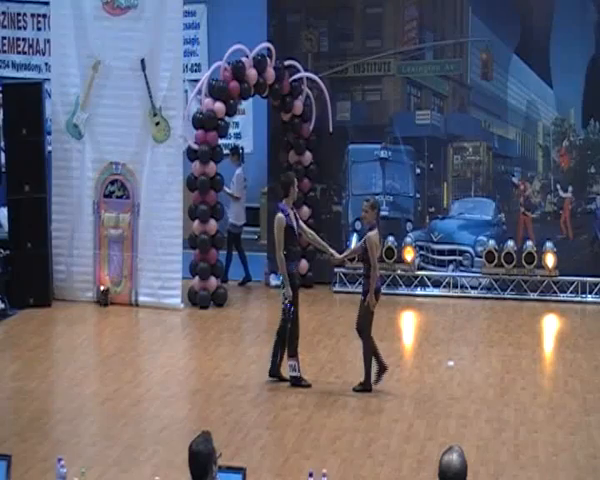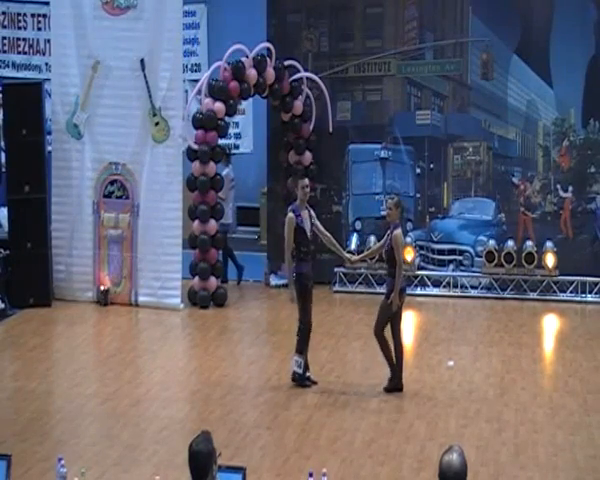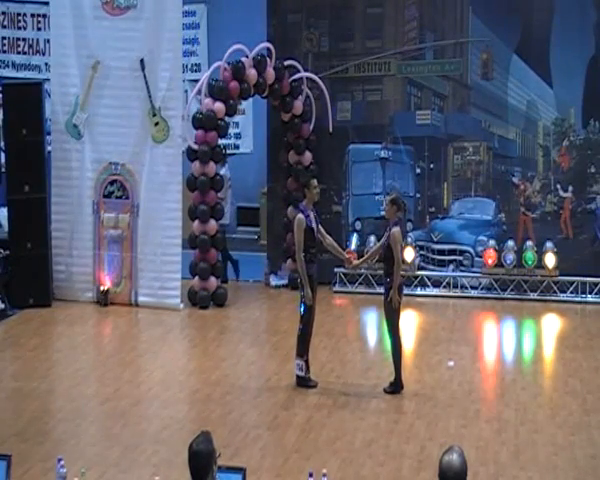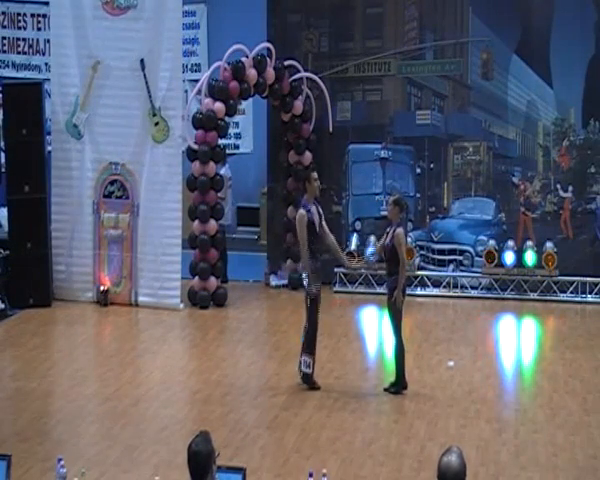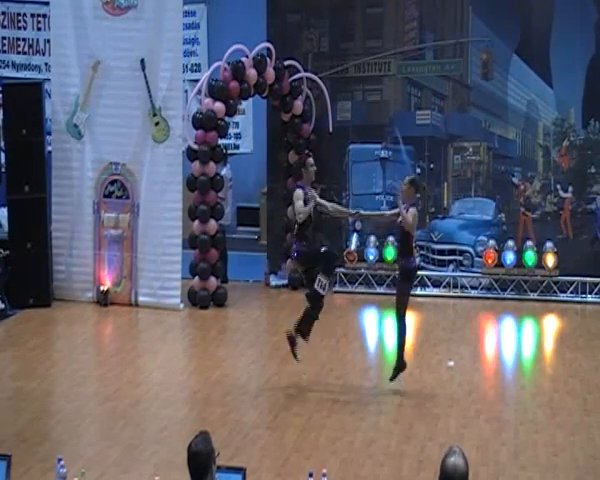
dt=1s
person 1, frame 1
left shoulder: (293, 212)
right shoulder: (281, 217)
left elbow: (309, 234)
right elbow: (279, 254)
left wrist: (330, 251)
right wrist: (287, 285)
left hip: (294, 272)
right hip: (288, 274)
left knee: (286, 322)
right knee: (292, 323)
left ankle: (274, 368)
right ankle: (294, 374)
person 1, frame 2
left shoulder: (310, 212)
right shoulder: (292, 217)
left elbow: (325, 236)
right elbow: (287, 253)
left wrist: (344, 254)
right wrist: (291, 286)
left hip: (309, 270)
right hip: (299, 271)
left knee: (306, 321)
right knee: (305, 322)
left ankle: (303, 370)
right ankle: (297, 371)
person 1, frame 3
left shoulder: (313, 213)
right shoulder: (301, 218)
left elbow: (326, 239)
right elbow: (299, 255)
left wrist: (344, 256)
right wrist: (306, 287)
left hip: (313, 271)
right hip: (306, 273)
left knee: (309, 323)
right knee: (305, 323)
left ankle: (305, 370)
right ankle: (301, 374)
person 1, frame 4
left shoulder: (317, 208)
right shoulder: (302, 213)
left elbow: (327, 236)
right elbow: (304, 250)
left wrist: (343, 259)
right wrist: (310, 280)
left hip: (318, 267)
right hip: (311, 269)
left knee: (312, 319)
right knee: (312, 321)
left ankle: (305, 367)
right ankle: (307, 373)
person 1, frame 5
left shoulder: (311, 193)
right shoulder: (300, 192)
left elbow: (330, 208)
right elbow: (299, 216)
left wrist: (352, 214)
right wrist: (312, 203)
left hip: (310, 251)
right hip: (303, 250)
left knee: (316, 301)
right knee: (330, 257)
left ankle: (297, 331)
person 2, frame 1
left shoulder: (371, 235)
right shoulder: (371, 233)
left elbow: (374, 266)
right elbow: (358, 249)
left wrist: (371, 293)
right wrist: (341, 257)
left hip: (371, 287)
right hip: (369, 286)
left knee: (365, 332)
right knee: (361, 328)
left ankle: (367, 382)
right ankle: (380, 365)
person 2, frame 2
left shoulder: (397, 233)
right shoulder: (391, 232)
left elbow: (400, 265)
right elbow: (377, 249)
left wrist: (395, 293)
right wrist: (357, 258)
left hip: (396, 288)
right hip: (393, 287)
left knee: (378, 330)
right knee: (396, 334)
left ankle: (394, 374)
right ankle: (397, 380)
person 2, frame 3
left shoulder: (395, 231)
right shoulder: (391, 229)
left elbow: (398, 262)
right elbow: (378, 249)
left wrist: (394, 290)
right wrist: (359, 262)
left hip: (393, 286)
right hip: (389, 284)
left knee: (393, 333)
right knee: (393, 333)
left ankle: (397, 382)
right ankle: (397, 379)
person 2, frame 4
left shoulder: (398, 232)
right shoulder: (390, 230)
left elbow: (403, 262)
right elbow: (379, 250)
left wrist: (399, 289)
left hip: (396, 285)
right hip: (391, 284)
left knee: (397, 334)
right knee: (395, 333)
left ankle: (401, 380)
right ankle: (399, 379)
person 2, frame 5
left shoulder: (411, 211)
right shoulder: (402, 209)
left elbow: (410, 227)
right elbow: (384, 215)
left wrist: (403, 212)
right wrist: (362, 214)
left hip: (408, 266)
right hip: (404, 265)
left knee: (400, 314)
right knee: (400, 313)
left ankle: (400, 361)
right ankle: (400, 360)
person 3, frame 1
left shoulder: (238, 173)
right shoulder: (240, 172)
left elbow: (237, 196)
left wrist: (224, 189)
right wrist: (227, 189)
left hip: (235, 217)
right hip: (237, 216)
left knee: (230, 246)
right knee: (237, 246)
left ankle: (225, 275)
right ankle: (247, 275)
person 3, frame 2
left shoulder: (225, 173)
right shoulder: (230, 171)
left elbow: (222, 196)
left hip: (224, 216)
right hip: (227, 215)
left knee: (224, 246)
right knee: (225, 246)
left ankle: (224, 276)
right ankle: (238, 267)
person 3, frame 3
left shoulder: (223, 173)
right shoulder: (225, 171)
left elbow: (220, 196)
left hip: (221, 216)
right hip: (224, 216)
left knee: (221, 246)
right knee: (222, 246)
left ankle: (224, 275)
person 3, frame 4
left shoulder: (223, 173)
right shoulder: (226, 170)
left elbow: (221, 196)
left hip: (221, 217)
right hip: (224, 216)
left knee: (221, 247)
right knee: (221, 247)
left ankle: (223, 275)
right ankle: (223, 274)
person 3, frame 5
left shoulder: (223, 174)
right shoulder: (226, 169)
left elbow: (221, 197)
left hip: (221, 217)
right hip: (223, 216)
left knee: (220, 248)
right knee: (221, 248)
left ankle: (222, 275)
right ankle: (223, 275)
